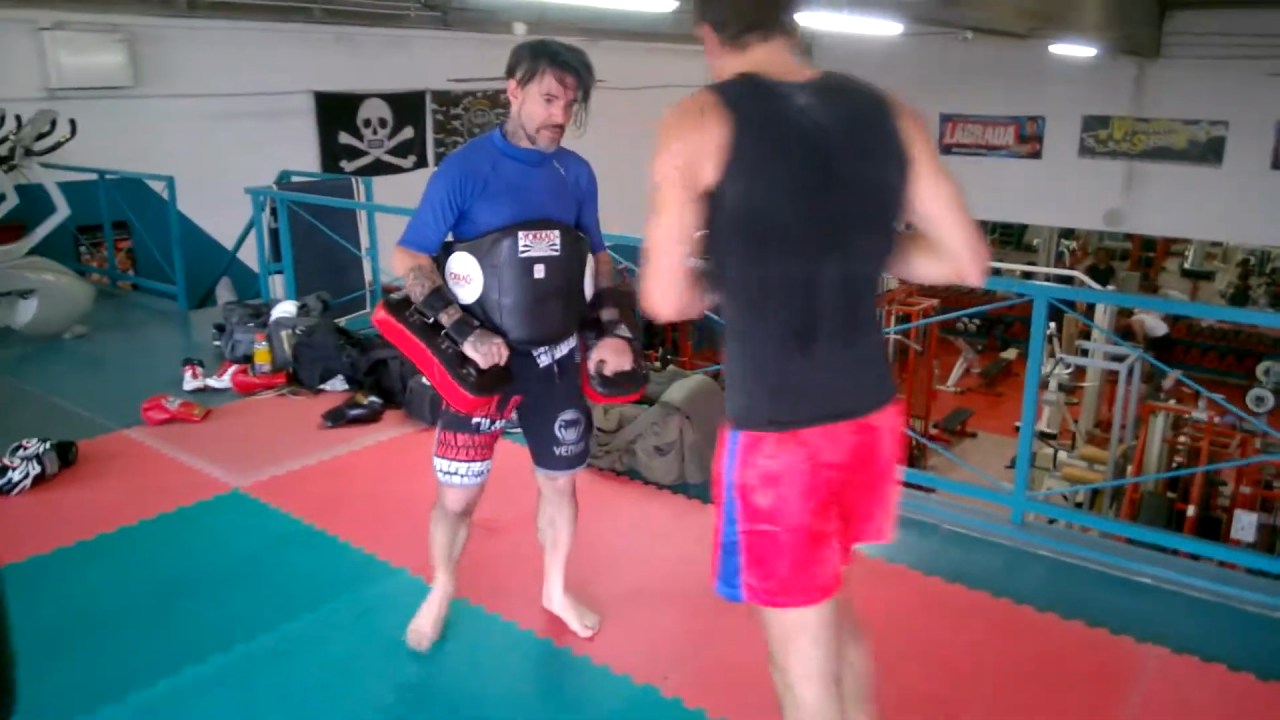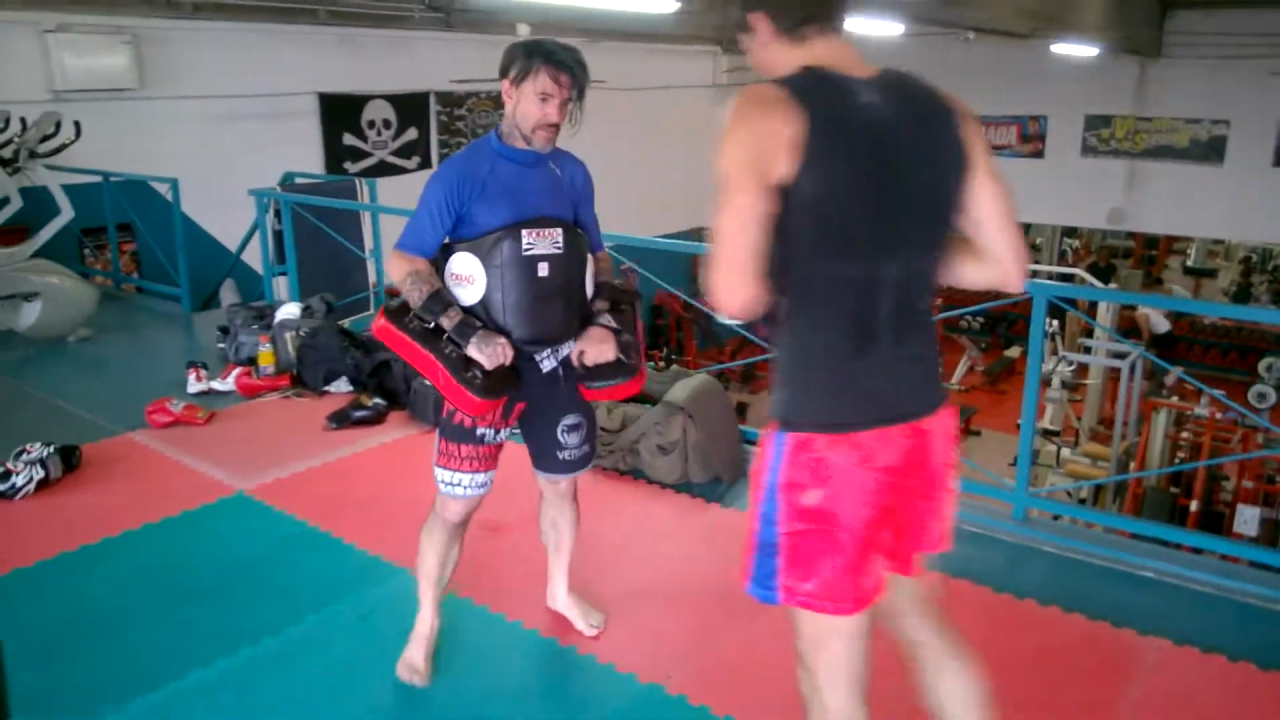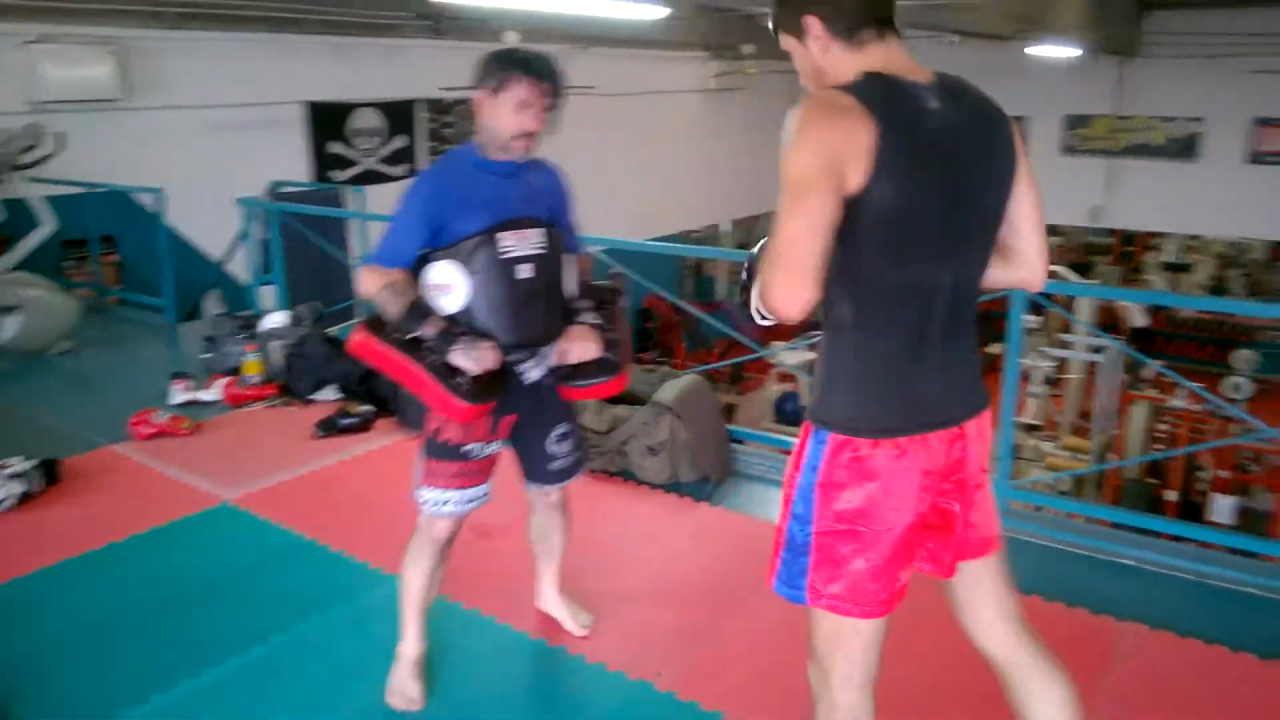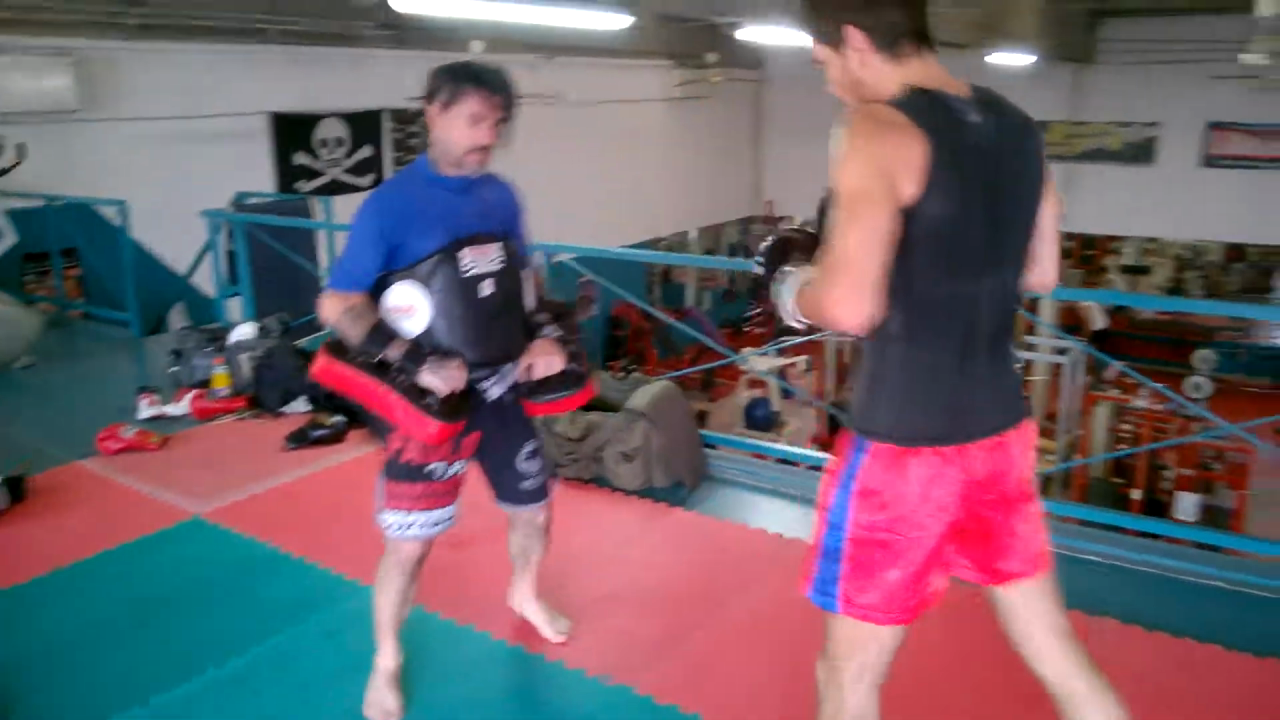
dt=0.1s
person 1, frame 1
left shoulder: (700, 123)
right shoulder: (888, 116)
left elbow: (665, 300)
right elbow: (968, 264)
left hip: (774, 433)
right hip: (871, 417)
right knee: (827, 616)
person 1, frame 2
left shoulder: (764, 115)
right shoulder: (944, 114)
left elbow: (734, 296)
right elbow: (1006, 270)
left wrist: (732, 281)
left hip: (824, 435)
right hip: (922, 419)
right knee: (916, 620)
person 1, frame 3
left shoulder: (829, 121)
right shoulder: (988, 118)
left elbow: (789, 298)
right elbow: (1027, 270)
left wrist: (763, 286)
left hip: (863, 439)
right hip: (961, 424)
right knee: (1004, 634)
person 1, frame 4
left shoulder: (880, 135)
right shoulder: (1016, 129)
left elbow: (848, 309)
left wrist: (794, 283)
left hip: (907, 449)
right hip: (1000, 435)
right knee: (1053, 653)
person 2, frame 1
left shoulder: (577, 173)
right shoulder: (465, 168)
left elbow: (596, 259)
right elbow: (408, 258)
left wrist: (611, 330)
right wrist: (463, 332)
left hip: (555, 354)
right hip: (486, 355)
left knee: (560, 484)
right knee: (457, 498)
left ankle: (555, 591)
right ankle: (441, 585)
person 2, frame 2
left shoulder: (573, 174)
right shoulder: (463, 172)
left elbow: (594, 259)
right elbow: (404, 263)
left wrist: (601, 324)
right wrist: (466, 334)
left hip: (556, 357)
right hip: (487, 363)
left knee: (561, 487)
right knee: (455, 505)
left ankle: (559, 591)
right ankle: (426, 626)
person 2, frame 3
left shoulder: (548, 182)
right shoulder: (439, 184)
left elbow: (568, 264)
right elbow: (376, 277)
left wrist: (583, 323)
right wrist: (447, 343)
left hip: (540, 366)
right hip: (467, 375)
left knee: (550, 496)
right knee: (438, 522)
left ankle: (548, 592)
right ankle: (410, 648)
person 2, frame 4
left shoulder: (500, 197)
right shoulder: (393, 203)
right elbow: (335, 302)
left wrist: (543, 335)
right wrist: (413, 364)
left hip: (502, 383)
right hip: (428, 399)
left knee: (533, 512)
right knee: (409, 545)
left ankle: (525, 594)
right ankle: (386, 667)
